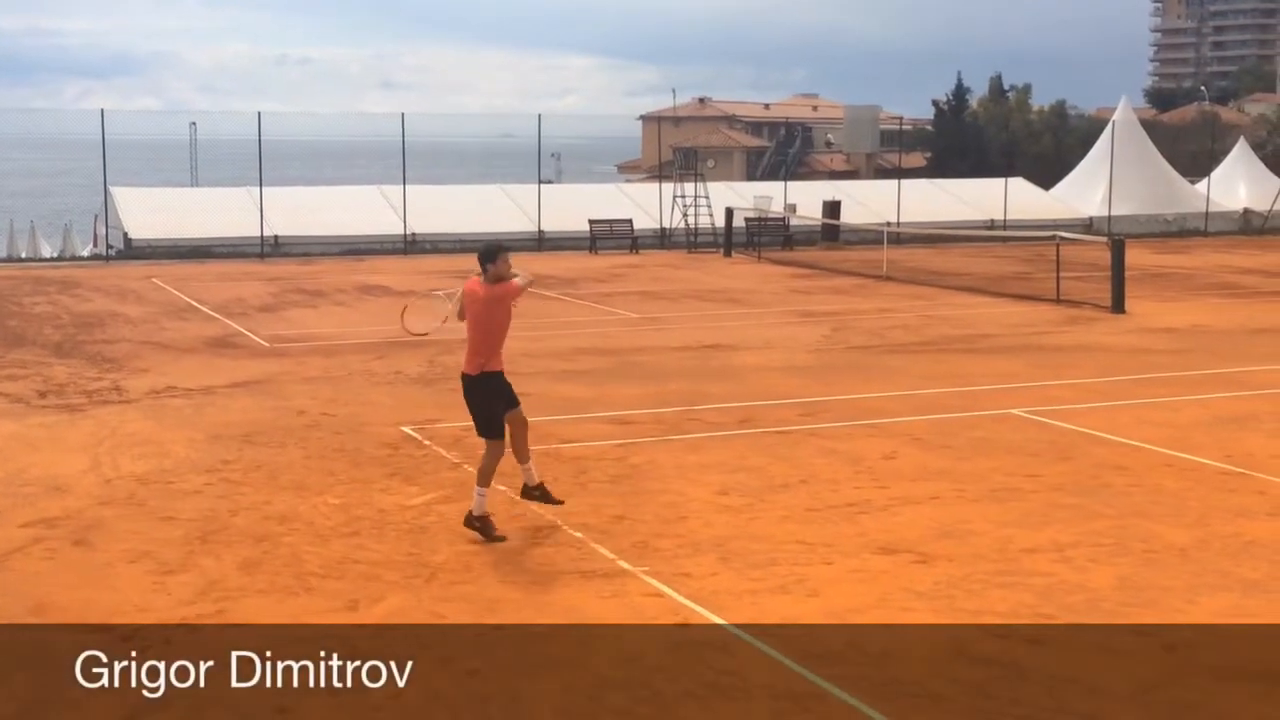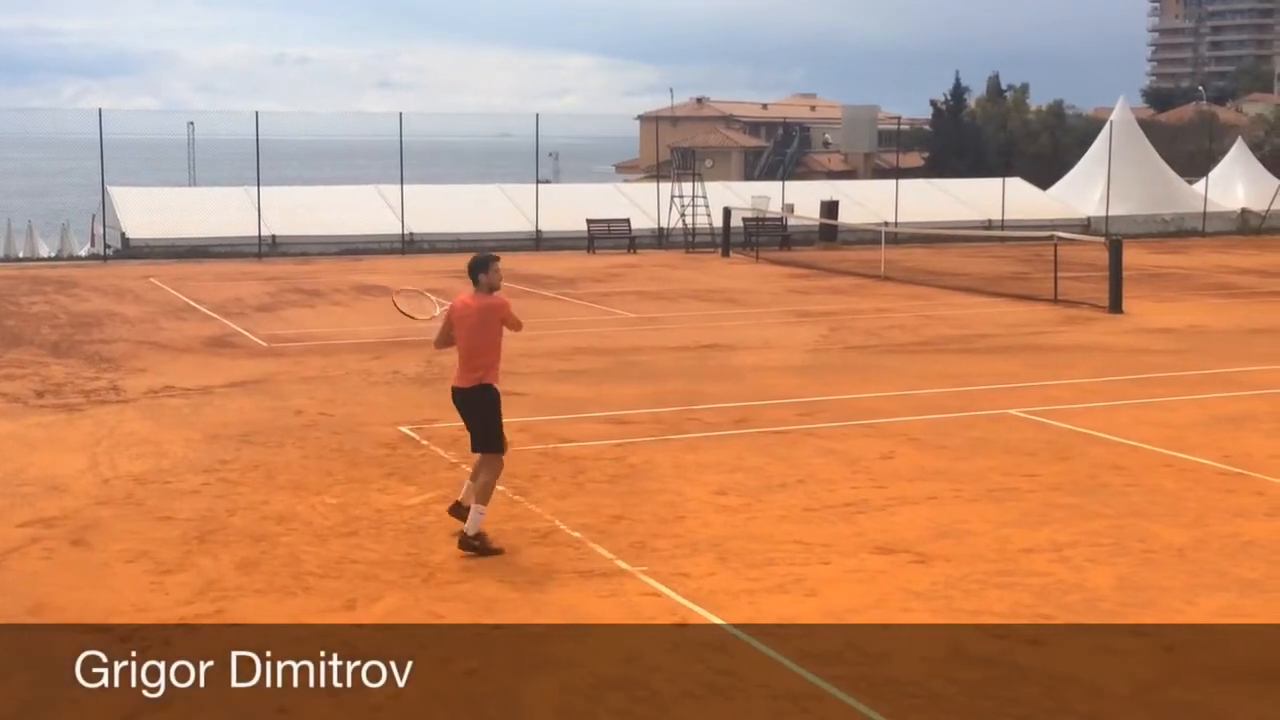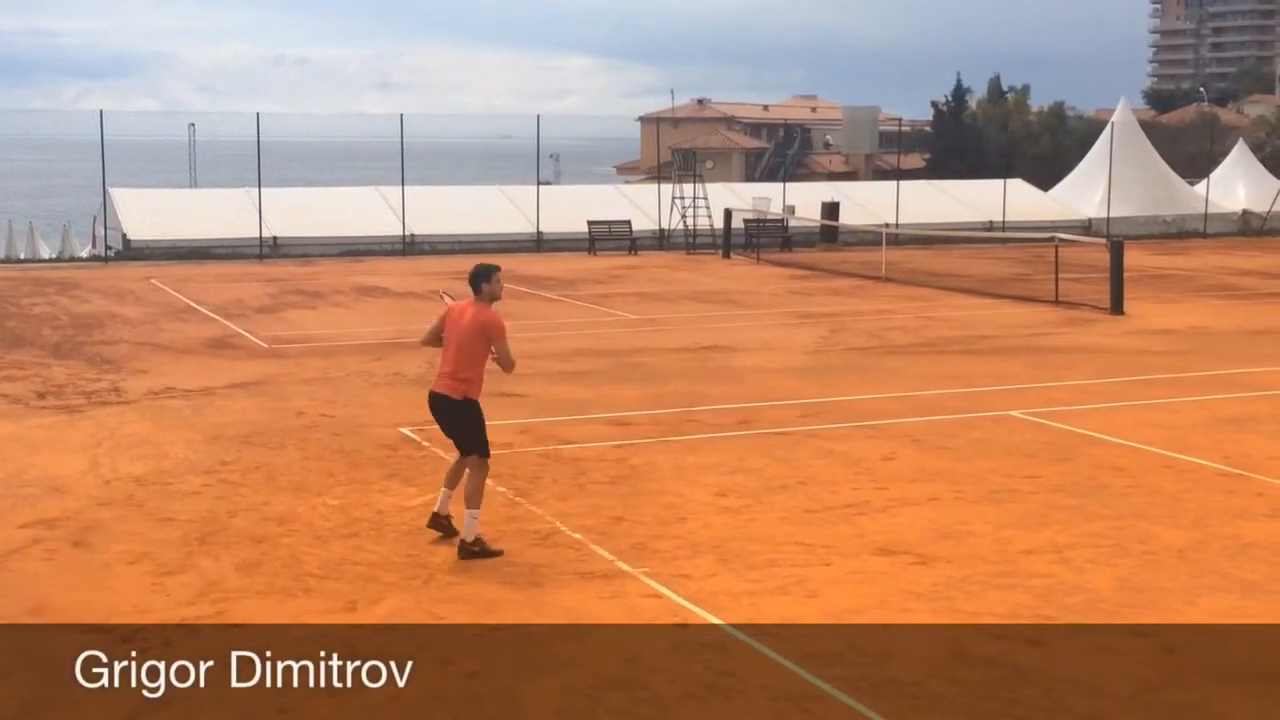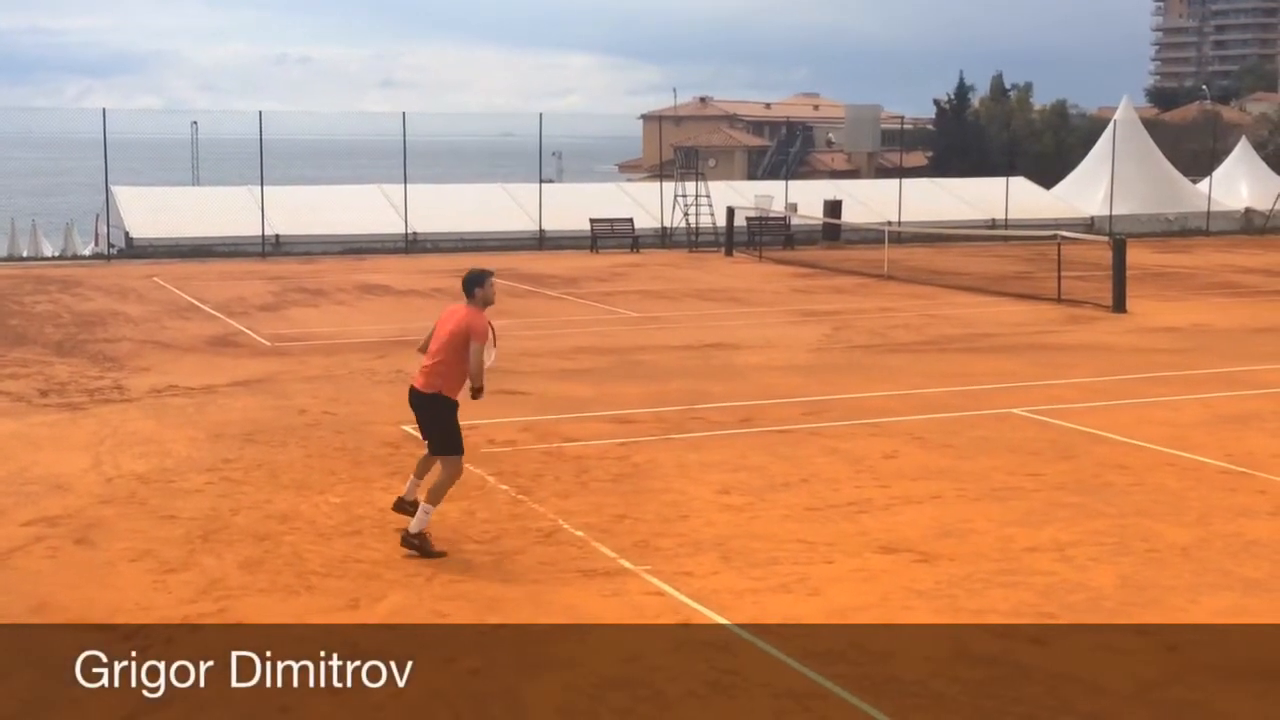
dt=0.2s
person 1, frame 1
left shoulder: (472, 285)
right shoulder: (500, 293)
left elbow: (461, 315)
right elbow: (524, 282)
right wrist: (509, 277)
left hip: (487, 372)
right hip: (480, 379)
left knee: (520, 423)
right knee: (496, 447)
left ankle: (533, 485)
right ankle: (477, 514)
person 1, frame 2
left shoulder: (458, 304)
right shoulder: (497, 304)
left elbow: (439, 342)
right elbow: (517, 325)
left hip: (462, 389)
right hip: (481, 391)
left knee: (492, 453)
right knee: (494, 462)
left ankle: (463, 503)
right ankle: (471, 534)
person 1, frame 3
left shoulder: (454, 308)
right shoulder: (491, 319)
left elbow: (426, 340)
right elbow: (508, 366)
right wrist: (493, 351)
left hip: (438, 395)
right hip: (460, 400)
left knee: (467, 456)
right knee: (479, 466)
left ankle: (441, 513)
right ankle: (470, 540)
person 1, frame 4
left shoulder: (452, 311)
right shoulder: (478, 323)
left elbow: (424, 347)
right elbow: (475, 368)
right wrist: (476, 387)
left hip: (420, 390)
right hip: (436, 397)
left knee: (439, 450)
right knee: (453, 467)
left ankle: (407, 498)
right ankle: (415, 533)
